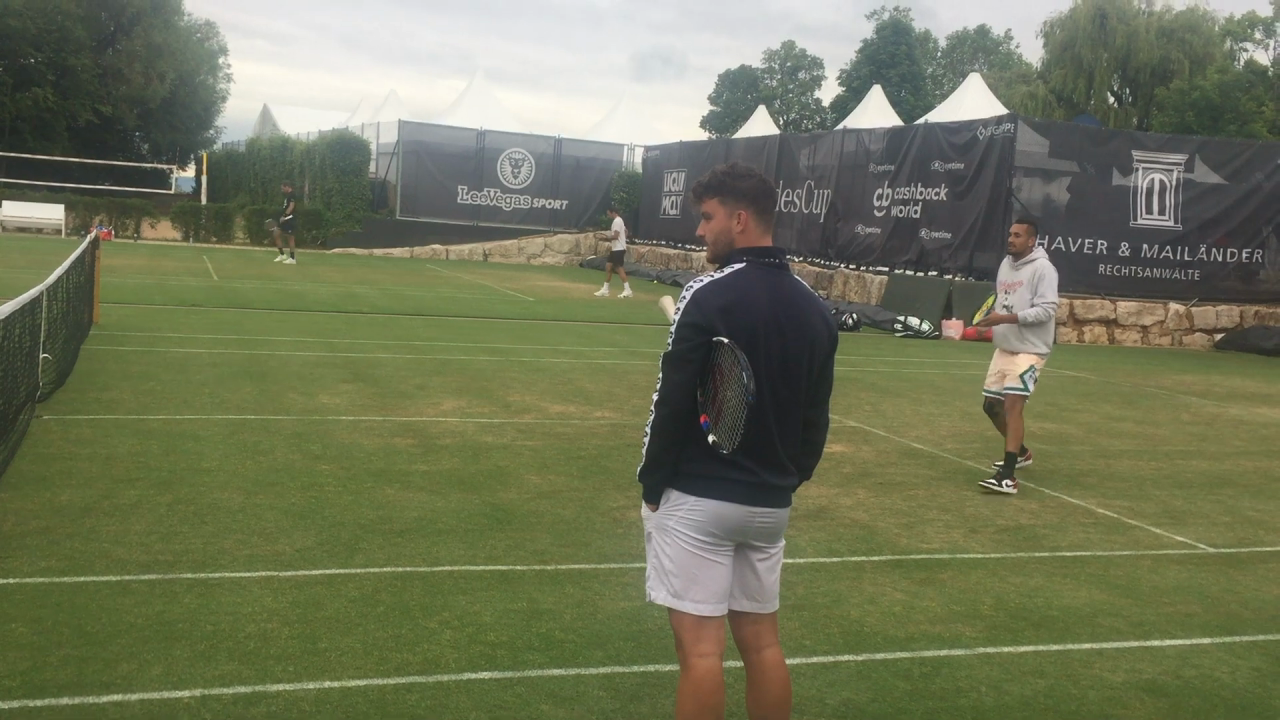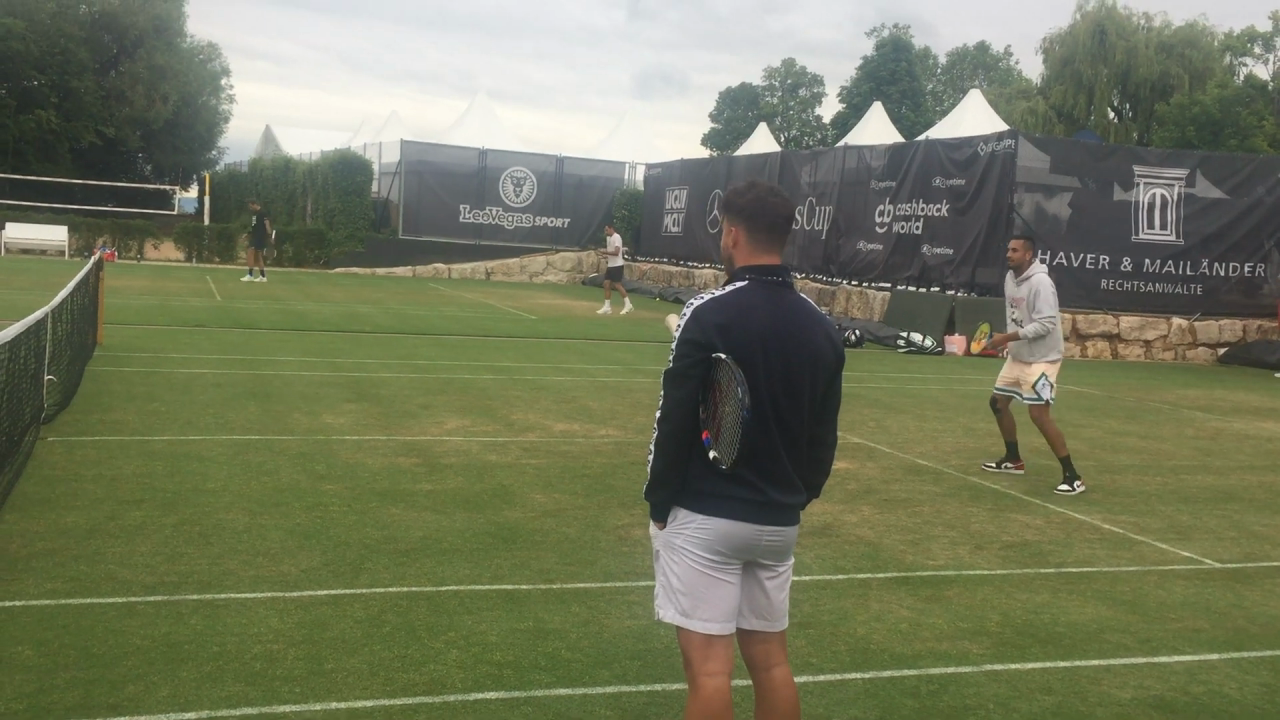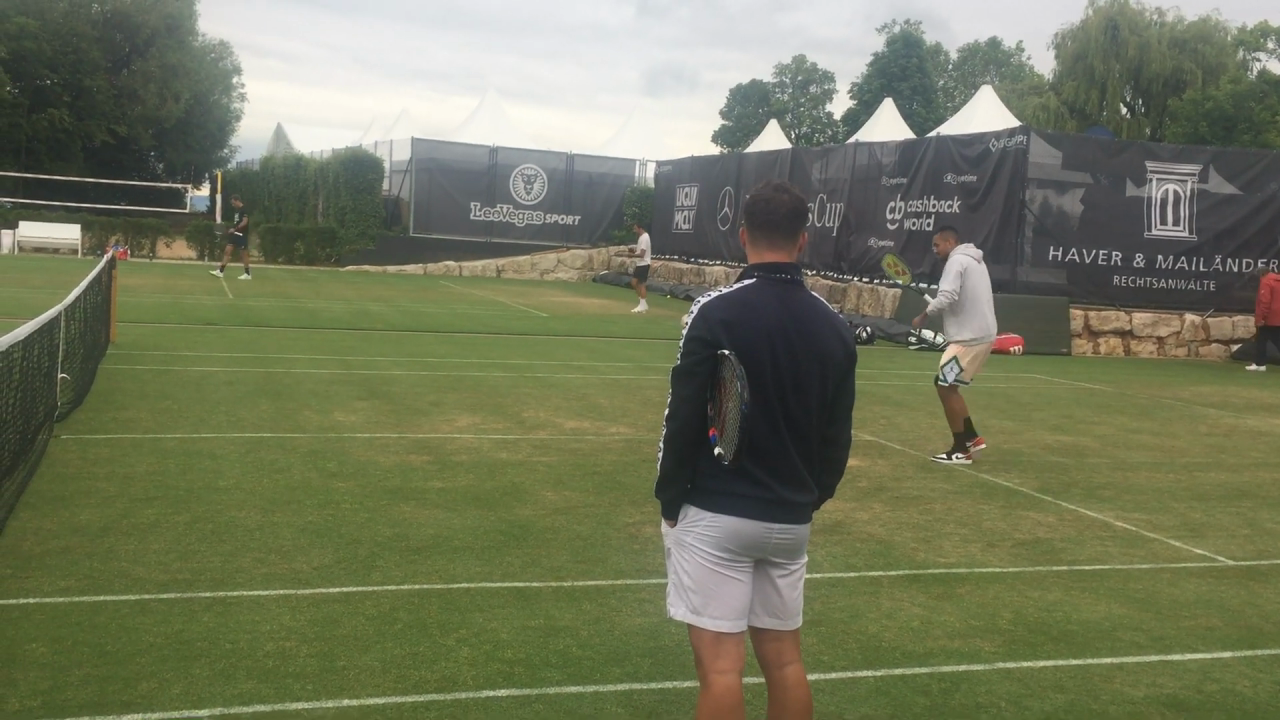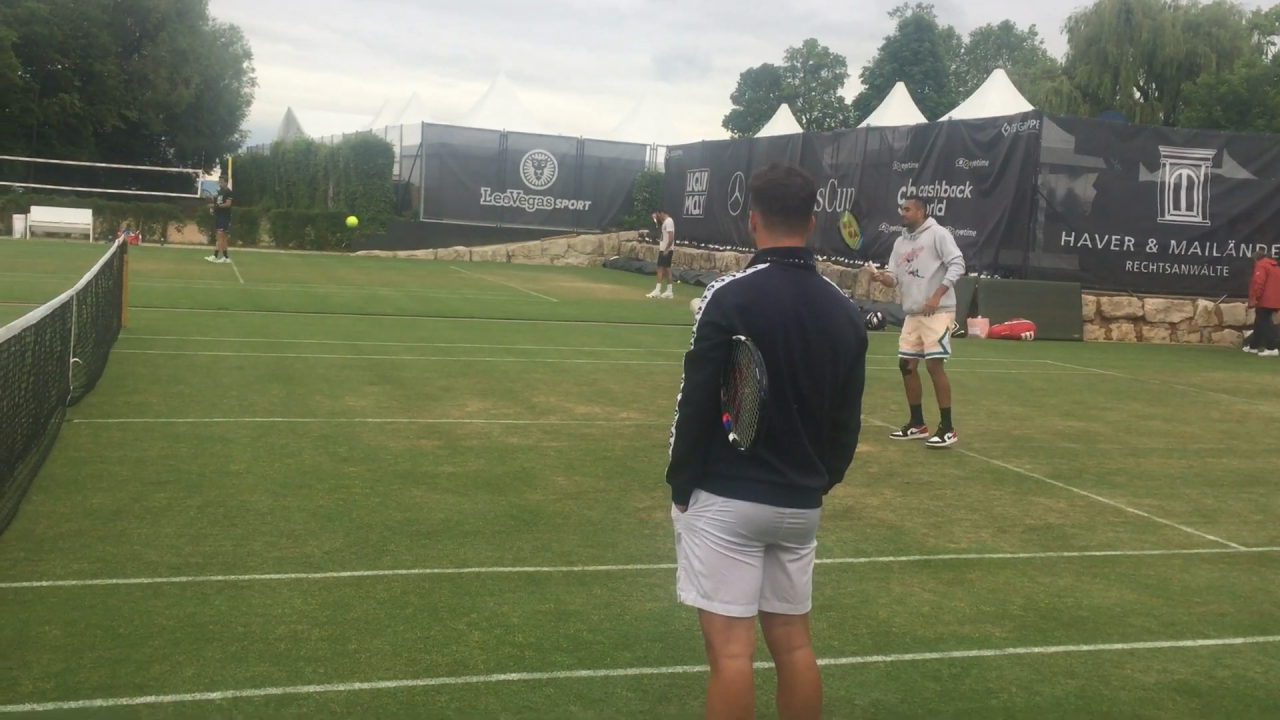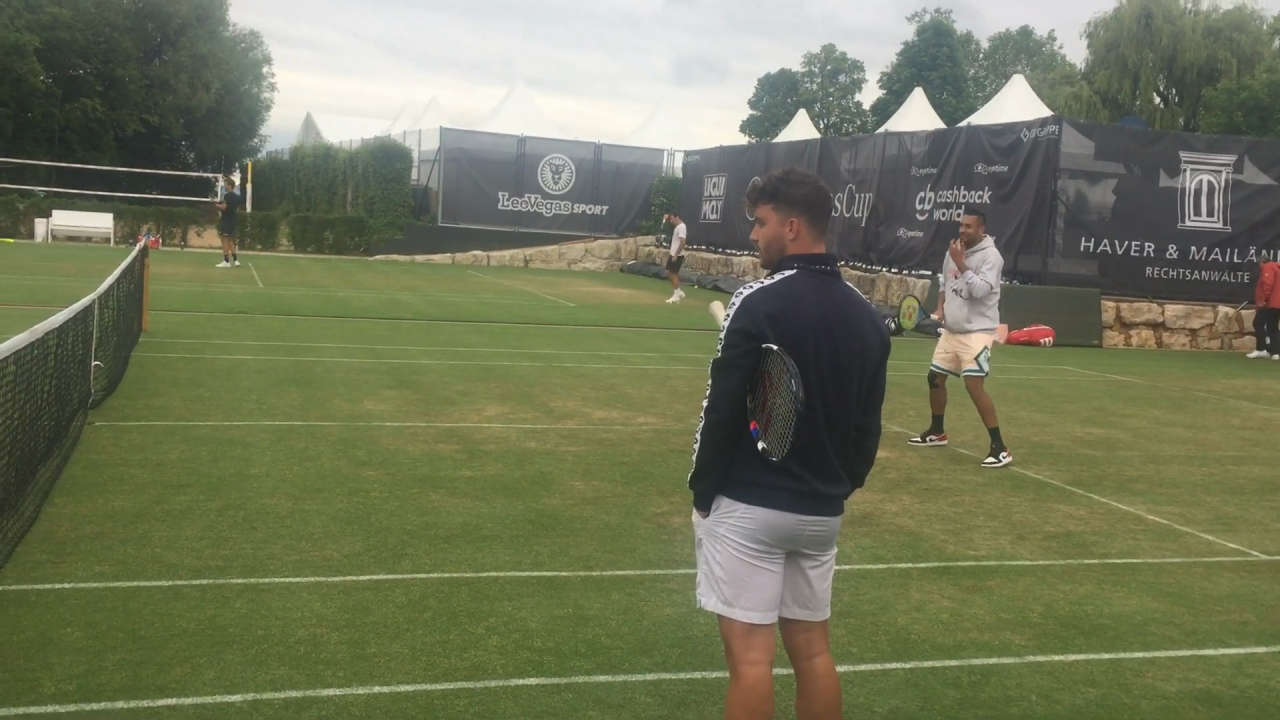
dt=0.7s
person 1, frame 1
left shoulder: (709, 297)
right shoulder: (814, 308)
left elbow: (673, 403)
right elbow: (816, 418)
left wrist: (652, 484)
left hip: (697, 499)
right hip: (770, 503)
left knee: (699, 648)
right knee: (762, 642)
person 1, frame 2
left shoulder: (710, 314)
right shoulder: (821, 328)
left elbow: (675, 420)
right elbow: (824, 436)
left wrist: (659, 502)
left hip: (704, 517)
right hip: (778, 522)
left knee: (708, 665)
right knee: (770, 659)
person 1, frame 3
left shoulder: (717, 312)
right shoulder: (834, 326)
left elbow: (684, 418)
right elbow: (837, 436)
left wrist: (669, 499)
left hip: (715, 515)
right hip: (790, 520)
left knee: (719, 664)
right knee: (784, 657)
person 1, frame 4
left shoulder: (731, 296)
right shoulder: (844, 310)
left elbow: (696, 403)
right elbow: (847, 420)
left wrist: (681, 486)
left hip: (726, 499)
right hip: (800, 504)
left knee: (730, 648)
right knee: (794, 642)
person 1, frame 5
left shoulder: (759, 303)
right shoulder: (867, 316)
left elbow: (723, 410)
right elbow: (868, 426)
left wrist: (703, 491)
left hip: (748, 507)
right hip: (821, 512)
left knee: (749, 654)
right knee: (812, 648)
person 2, frame 1
left shoulder: (1043, 268)
right shoulder: (1005, 264)
left elbow: (1046, 311)
left wrist: (1005, 319)
right wrist: (991, 317)
left hip: (1030, 351)
right hip: (1004, 349)
left knee: (1012, 405)
right knee: (991, 405)
left ankle: (1008, 476)
right ankle: (1019, 452)
person 2, frame 2
left shoulder: (1040, 283)
right shoulder: (1010, 278)
left elbow: (1044, 325)
left wrist: (1007, 337)
right wrist: (1004, 339)
left hip: (1042, 359)
right hip: (1018, 357)
left knee: (1040, 415)
right knee: (998, 402)
left ankle: (1071, 475)
right ankle: (1013, 458)
person 2, frame 3
left shoulder: (956, 262)
right shoulder: (975, 261)
left elbow: (946, 297)
left wrist: (923, 316)
right wrist: (935, 311)
left hip: (968, 337)
right hip: (982, 335)
left knee: (945, 389)
right knee: (949, 387)
left ankle: (960, 450)
right ankle: (971, 437)
person 2, frame 4
left shoulder: (938, 234)
right shoulder: (900, 242)
left elbow: (957, 264)
right elbow: (893, 277)
left wrist: (938, 295)
right wrist: (881, 277)
left hip: (938, 312)
right hip: (913, 313)
left knee: (935, 366)
right knee: (907, 365)
left ankle: (947, 428)
right ankle: (917, 424)
person 2, frame 5
left shoulder: (991, 256)
right shoulder: (953, 253)
left elbow: (981, 290)
left wrist: (960, 263)
right wrist: (940, 308)
left hip: (977, 330)
right hip: (951, 330)
left knee: (974, 385)
right knee: (935, 378)
left ankle: (999, 447)
right ankle: (937, 431)
